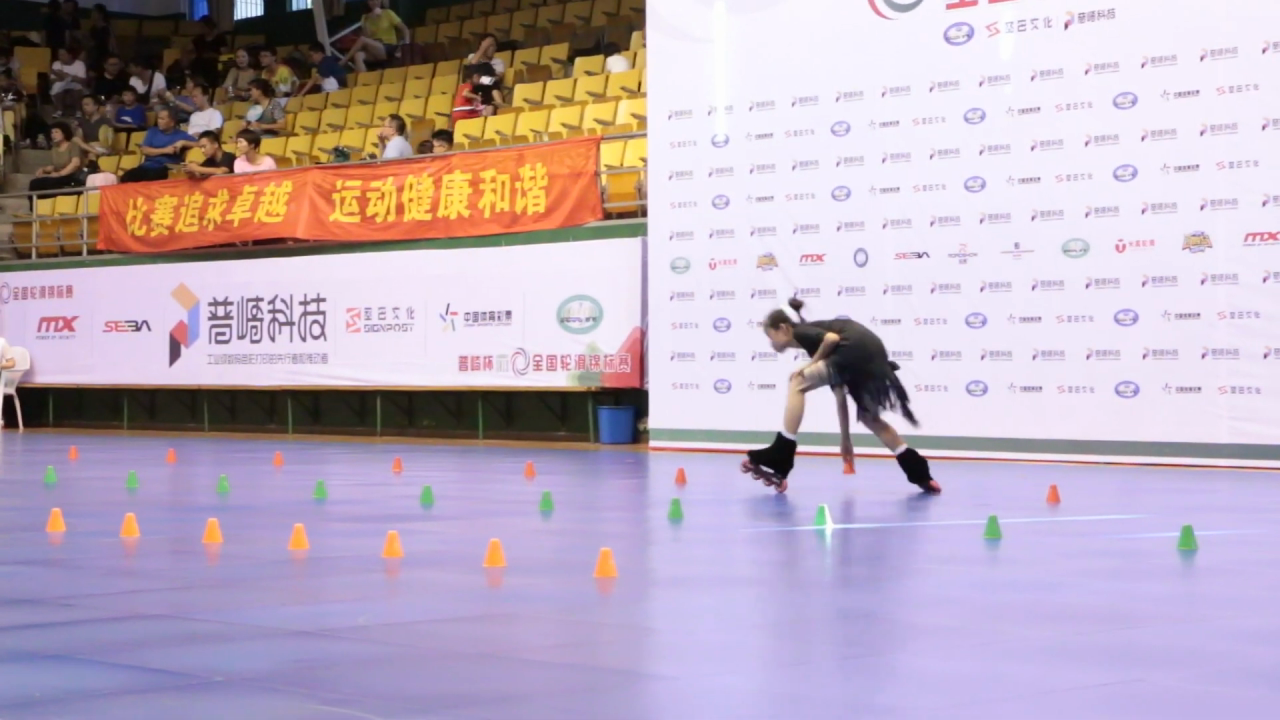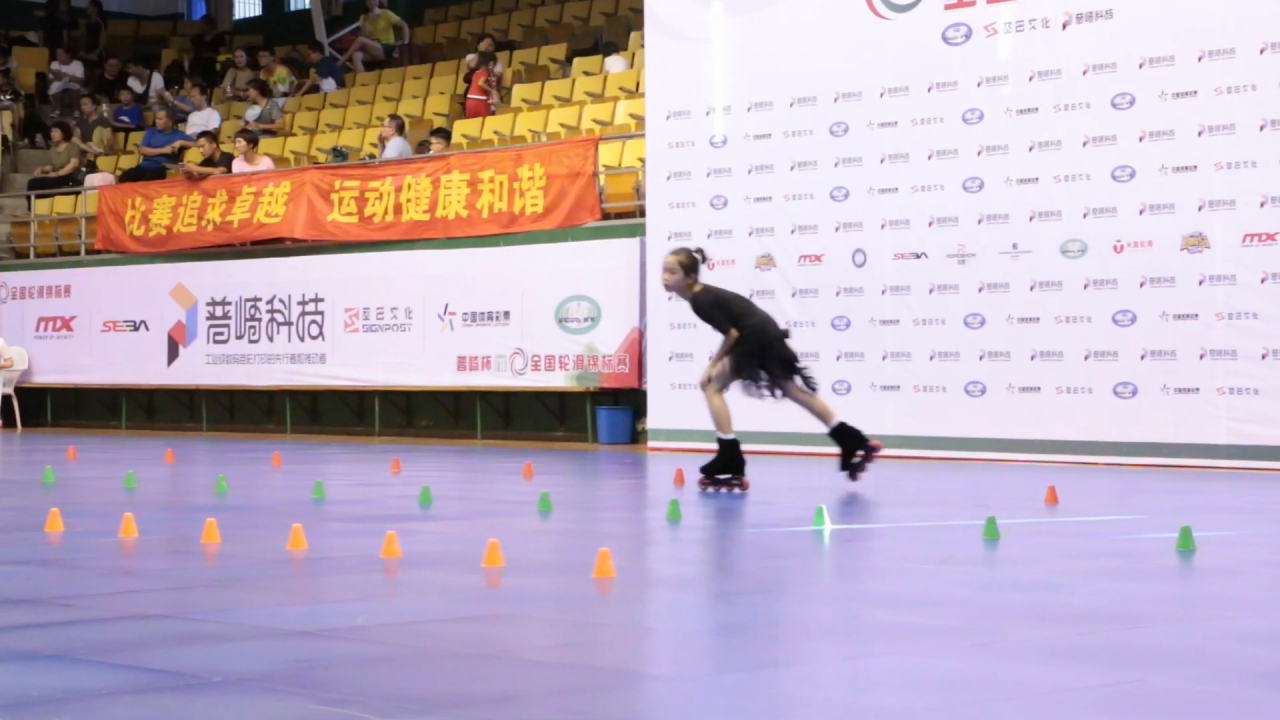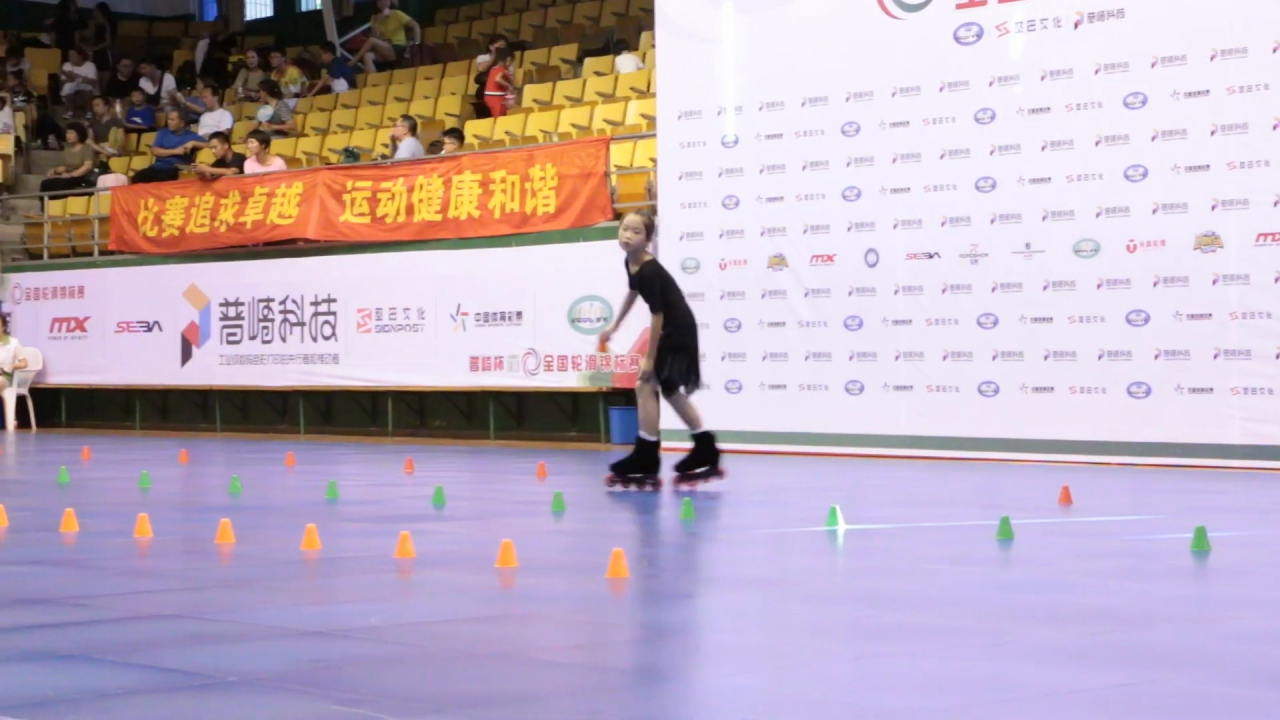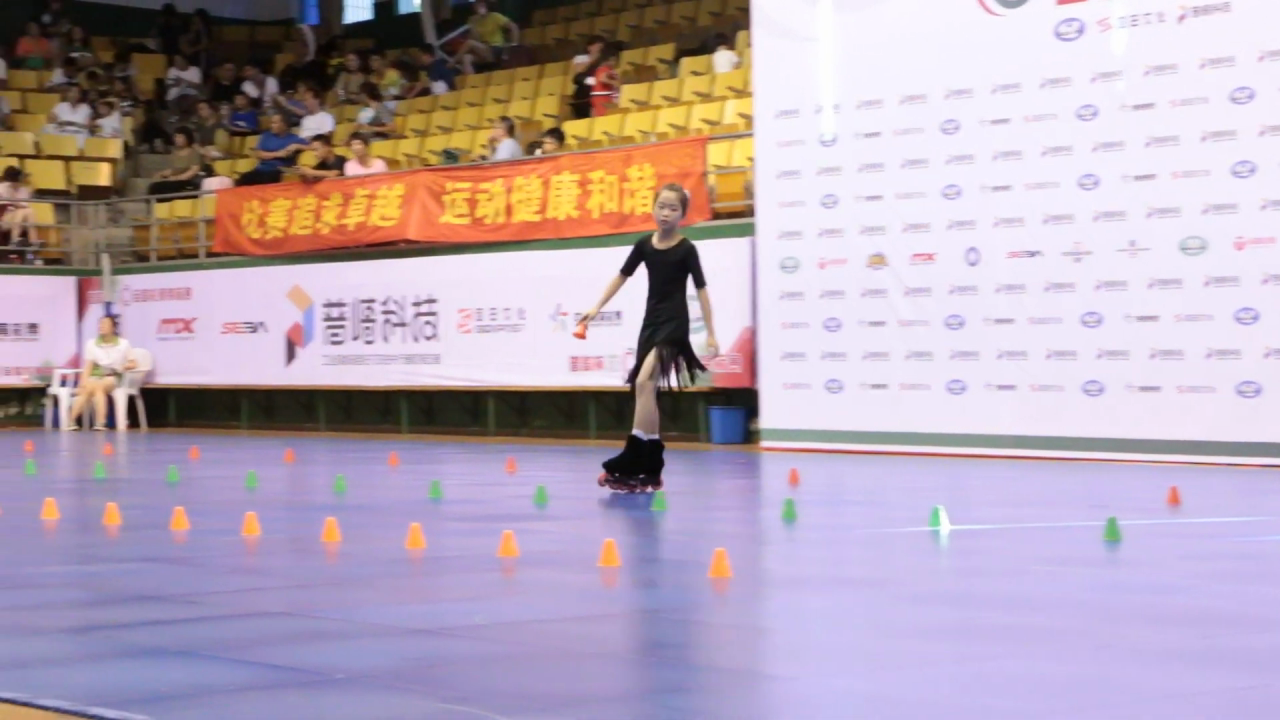
dt=0.3s
person 1, frame 1
left shoulder: (801, 333)
left elbow: (832, 338)
right elbow: (840, 392)
left wrist: (813, 363)
right wrist: (845, 439)
left hip: (854, 351)
right hip: (873, 353)
left knee: (797, 385)
right knee: (870, 418)
left ankle: (777, 462)
right ankle: (918, 470)
person 1, frame 2
left shoulder: (701, 302)
right shoulder: (705, 294)
left elbow: (732, 334)
left wrist: (714, 364)
left hip: (757, 337)
right hip: (766, 333)
left knee: (712, 384)
right knee: (793, 390)
left ankle: (730, 465)
right ankle: (853, 444)
person 1, frame 3
left shoulder: (653, 268)
right shoulder: (631, 262)
left elbow: (659, 314)
right elbow: (632, 294)
left wrist: (649, 358)
right wrist: (614, 327)
left hip: (679, 332)
right hip: (673, 330)
left knee: (645, 386)
right knee: (672, 390)
left ankle: (645, 462)
right ankle: (705, 456)
person 1, frame 4
left shoulder: (686, 249)
right shoulder: (644, 244)
left elbow: (701, 289)
right elbow: (622, 276)
left wrist: (710, 332)
right wrist: (597, 308)
left hip: (673, 323)
right hip: (651, 323)
left knee: (645, 382)
right knee: (645, 387)
left ankle: (634, 460)
right ankle: (649, 463)
